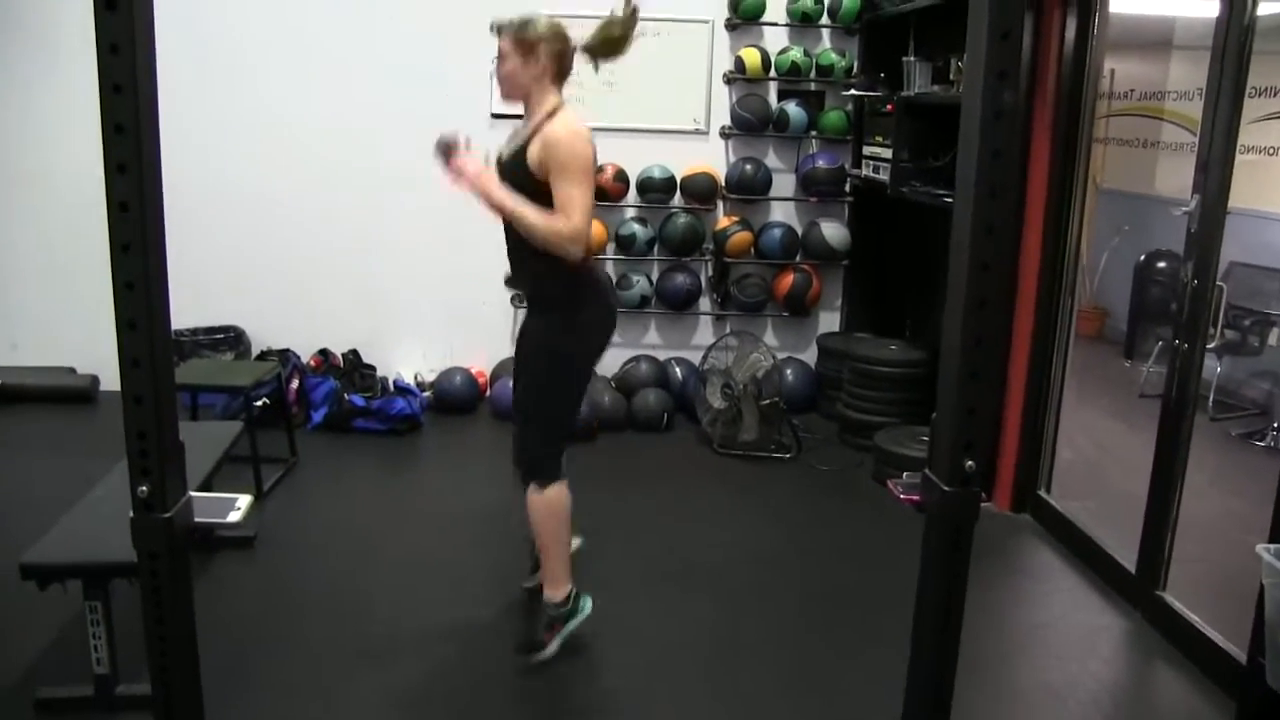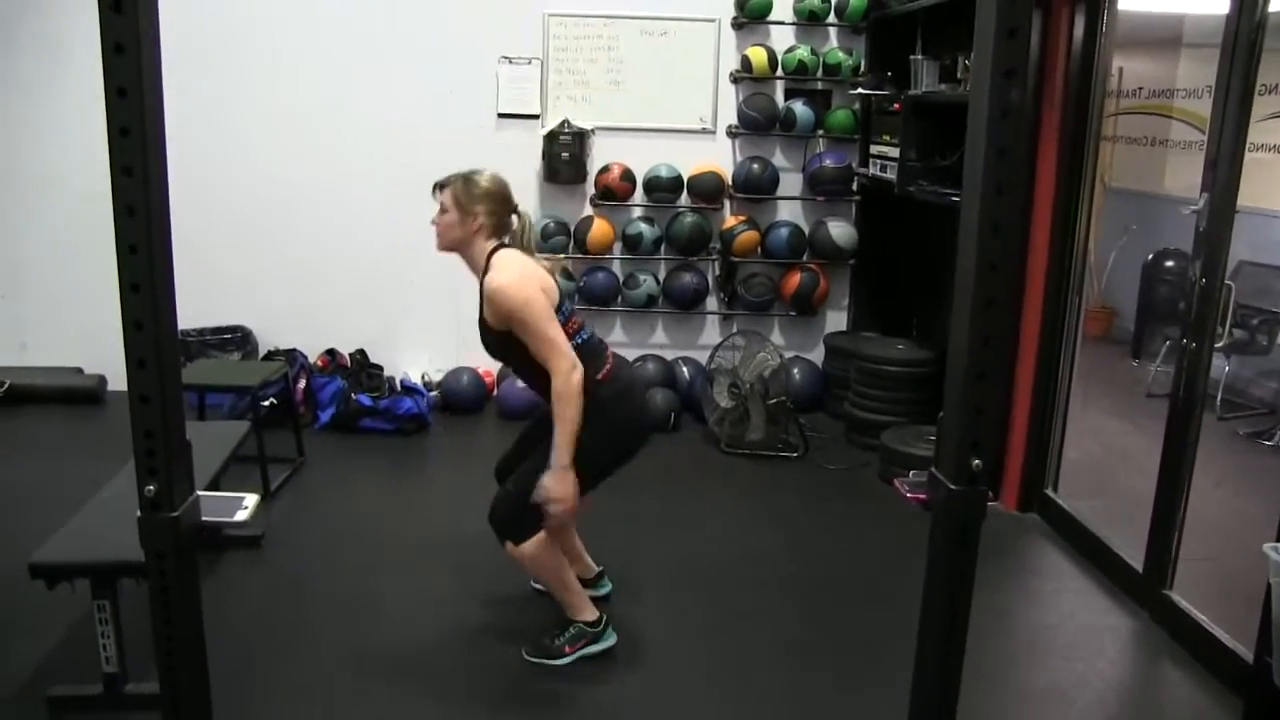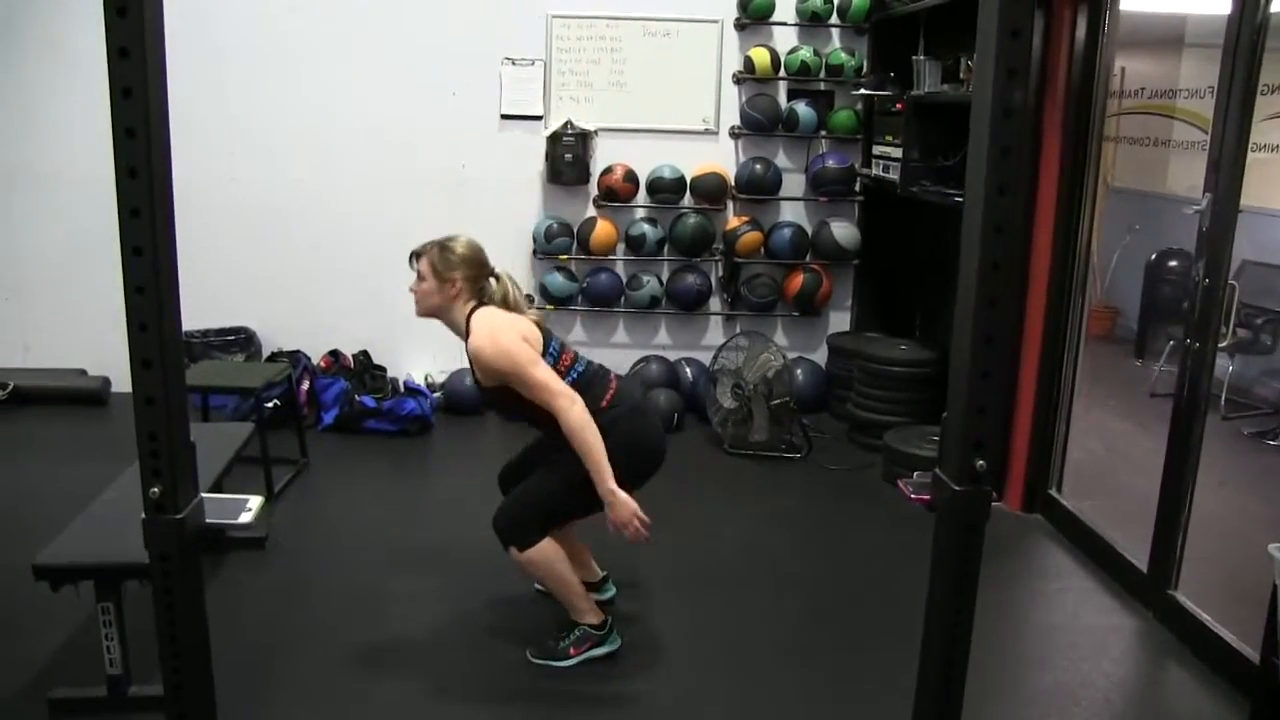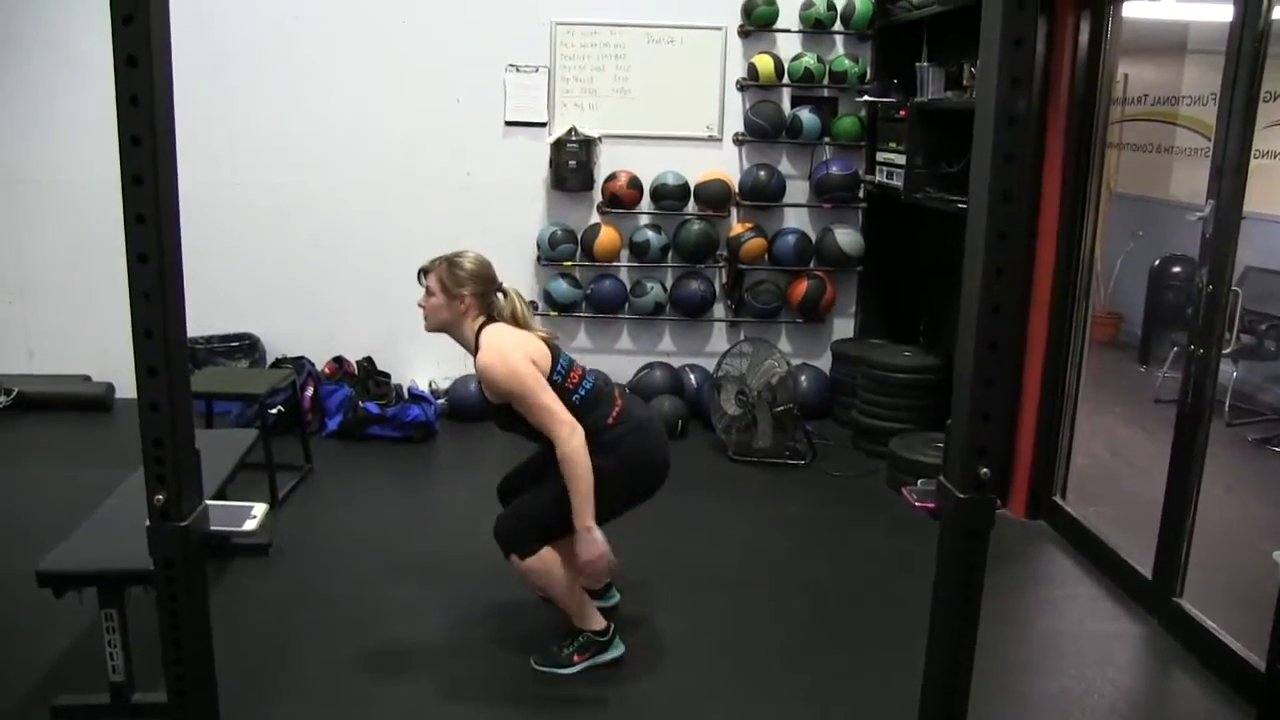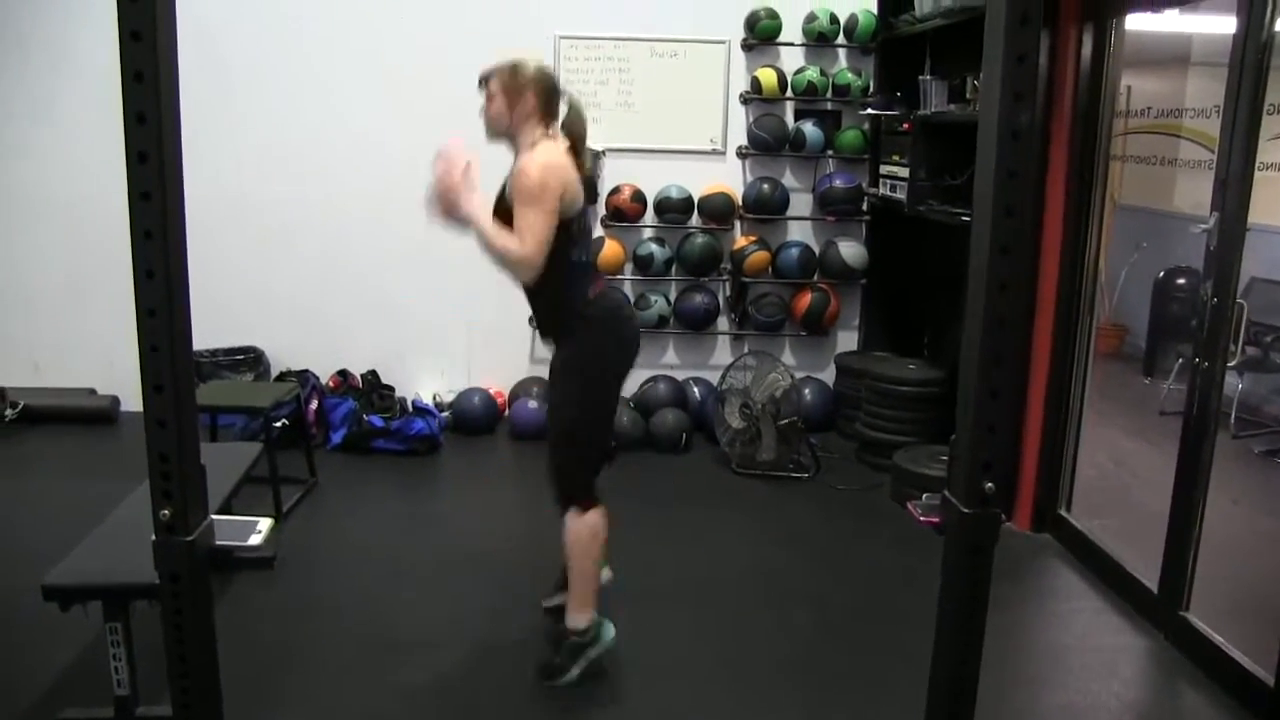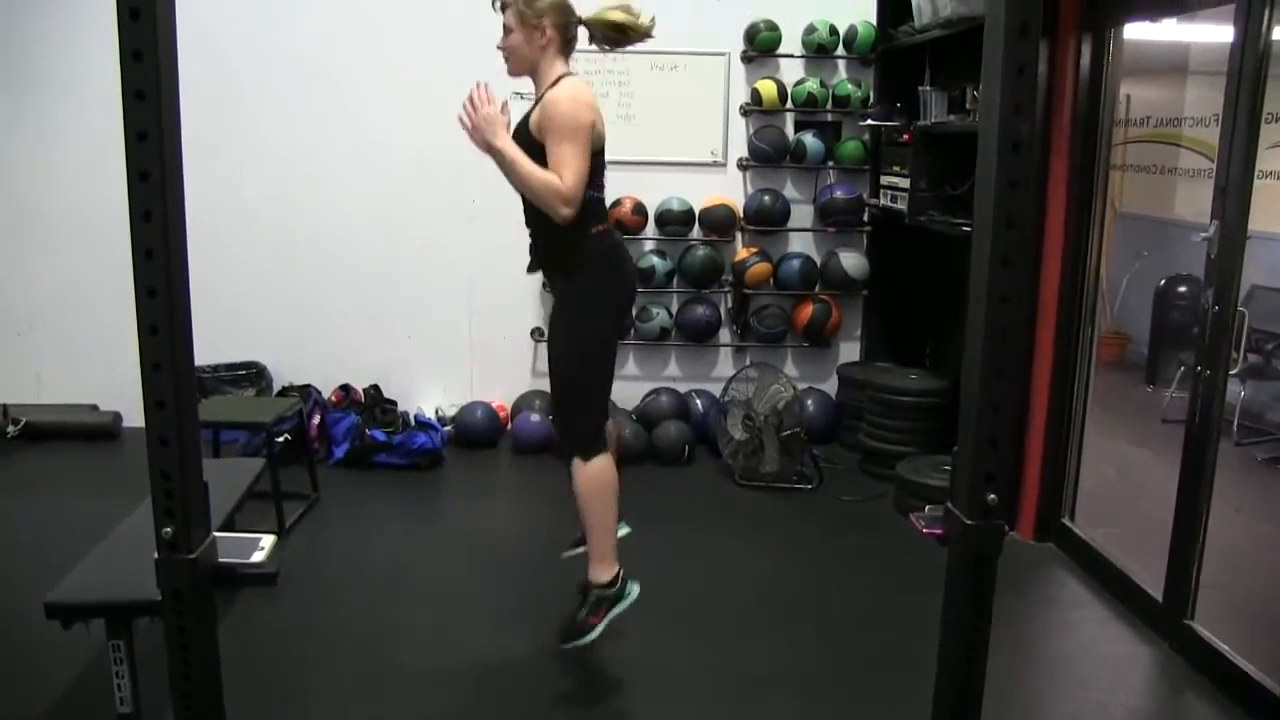
dt=0.3s
person 1, frame 1
left shoulder: (564, 133)
right shoulder: (536, 125)
left elbow: (571, 238)
left wrist: (489, 192)
right wrist: (481, 177)
left hip: (571, 308)
right hip: (549, 302)
left knee: (536, 452)
right knee: (535, 435)
left ankle: (561, 597)
right ankle: (554, 532)
person 1, frame 2
left shoulder: (503, 281)
right shoulder: (501, 265)
left elbow: (566, 369)
left wrist: (562, 467)
left hip: (612, 409)
right hip: (599, 396)
left knee: (511, 513)
right knee: (513, 477)
left ankle: (589, 625)
right ankle: (586, 574)
person 1, frame 3
left shoulder: (486, 341)
right shoulder: (488, 321)
left elbow: (566, 403)
left wrist: (610, 493)
left hip: (625, 434)
right hip: (614, 414)
left knee: (515, 522)
right knee: (515, 484)
left ankle: (592, 627)
right ankle: (589, 577)
person 1, frame 4
left shoulder: (495, 356)
right shoulder: (498, 335)
left elbow: (568, 435)
left wrist: (585, 531)
left hip: (630, 452)
right hip: (625, 429)
left knee: (522, 528)
right knee: (519, 496)
left ankle: (597, 634)
right ankle: (594, 585)
person 1, frame 5
left shoulder: (538, 164)
right shoulder: (544, 160)
left elbow: (525, 260)
right elbow: (531, 255)
left wrist: (468, 206)
right wrist: (473, 211)
left hip: (592, 336)
right hip: (590, 332)
left knee: (574, 481)
right knee: (571, 463)
left ankle: (583, 625)
right ankle: (587, 571)
person 1, frame 6
left shoulder: (565, 100)
right shoulder: (552, 99)
left elbow: (563, 200)
left wrist: (497, 142)
right wrist: (500, 142)
left hip: (591, 275)
right hip: (583, 273)
left knee: (577, 428)
right knee: (583, 410)
left ankle: (605, 583)
right ankle: (603, 522)
